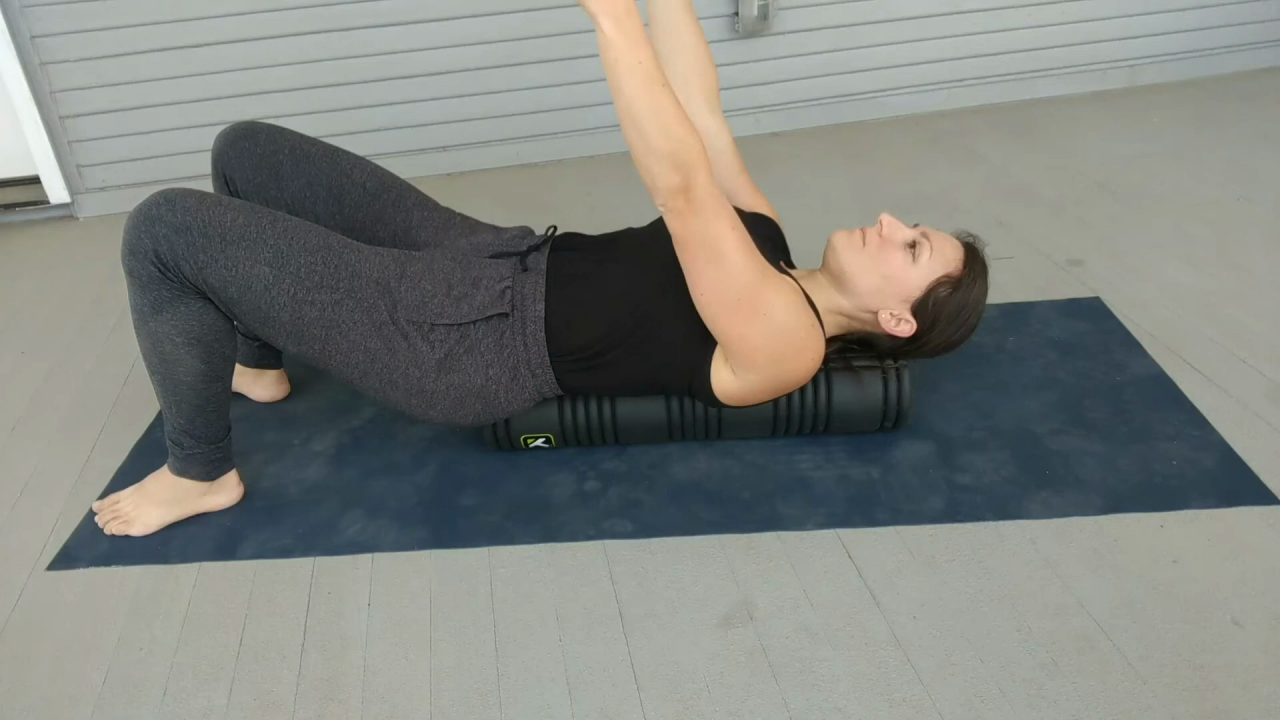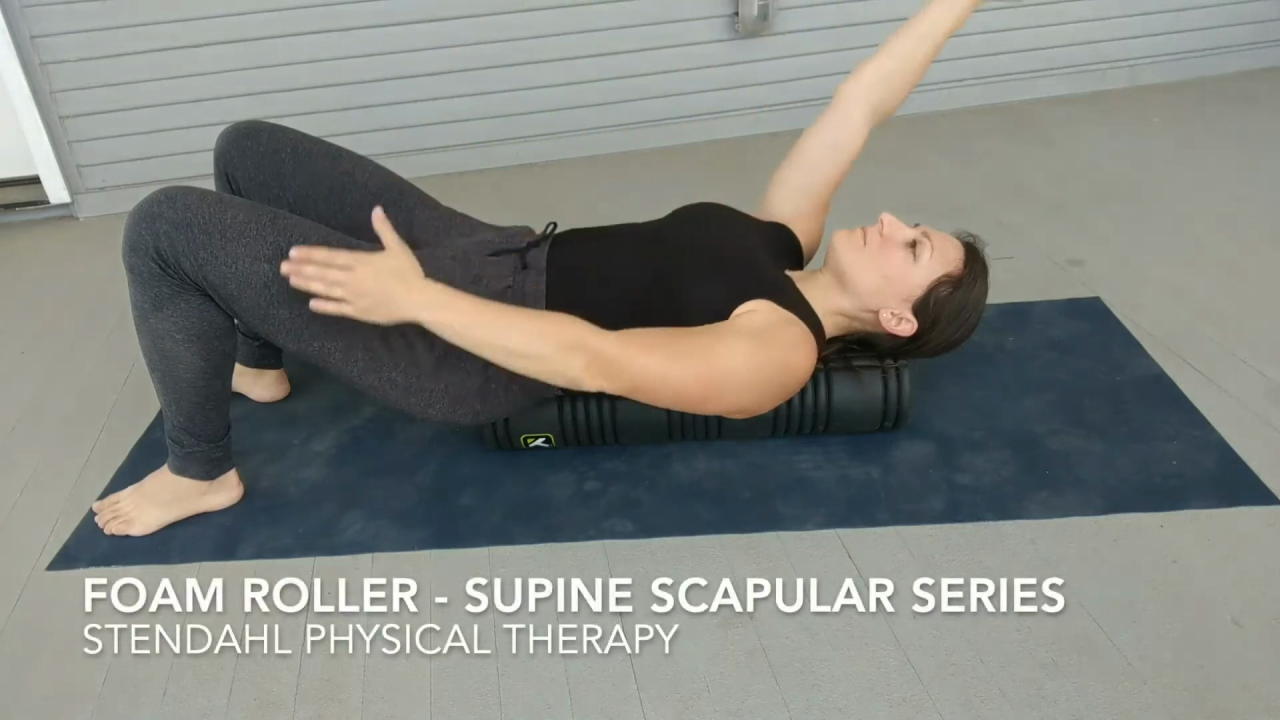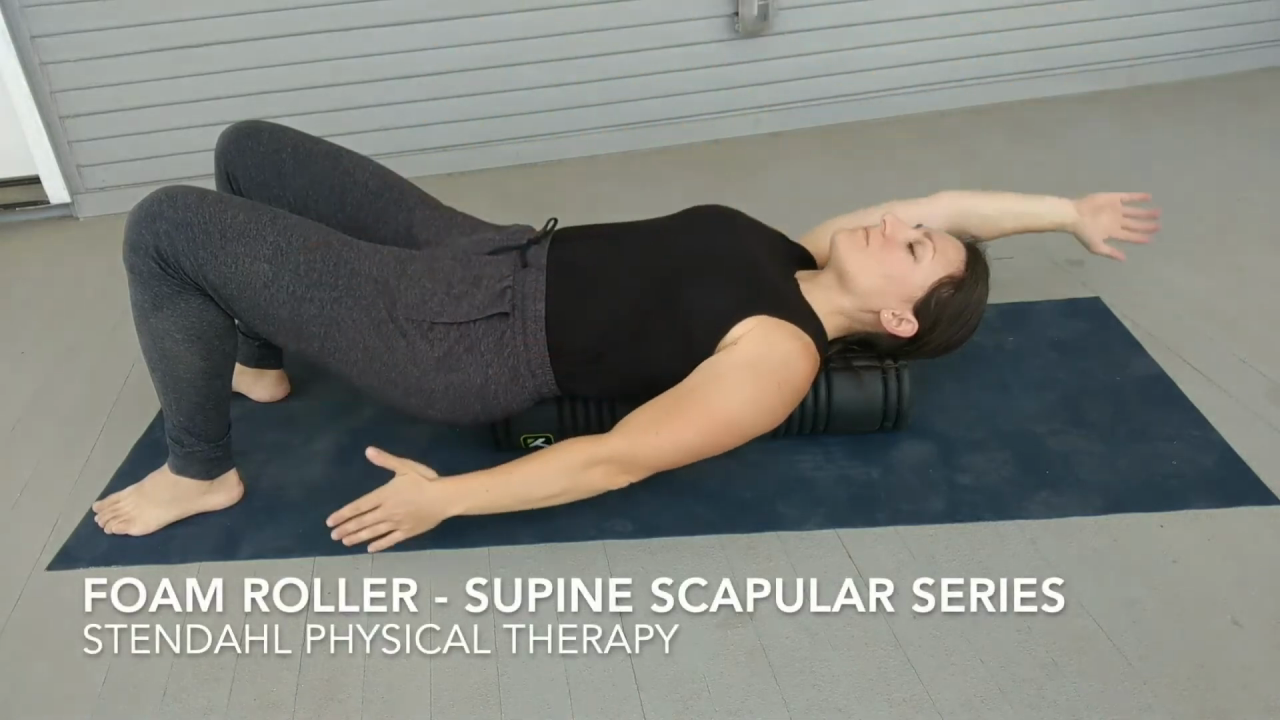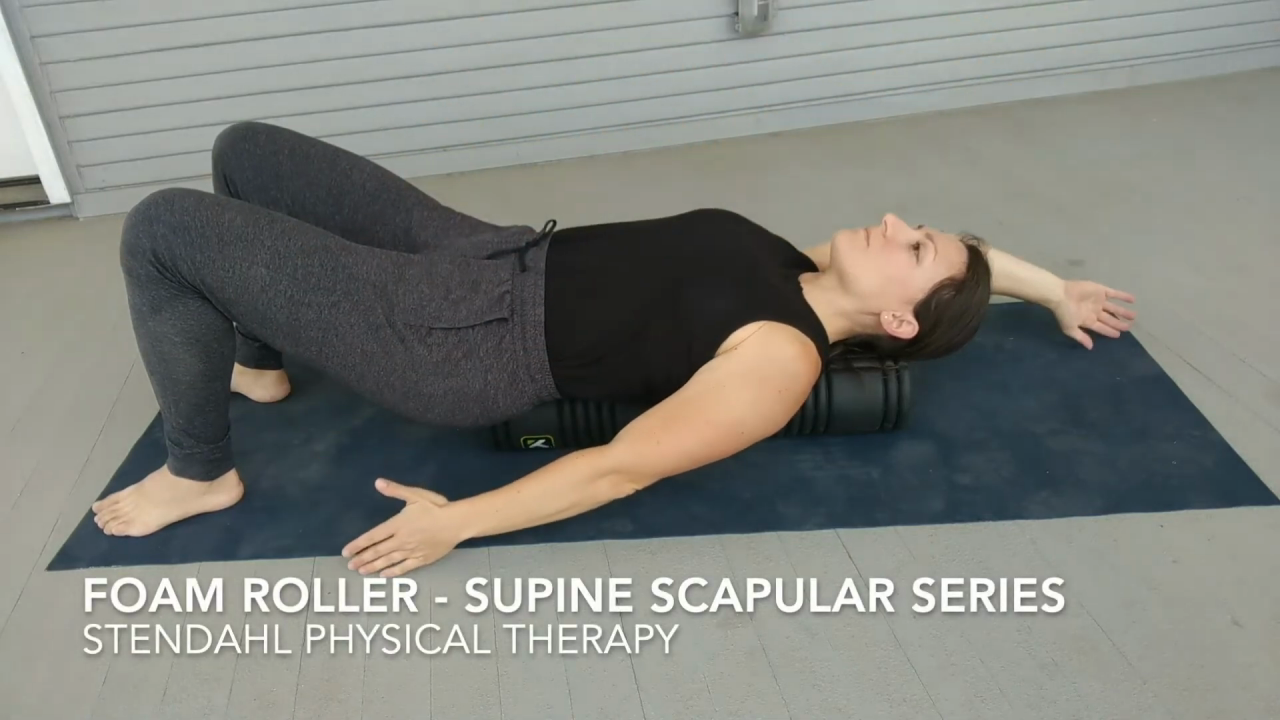
dt=0.5s
person 1, frame 1
left shoulder: (785, 339)
right shoulder: (762, 235)
left elbow: (680, 186)
right elbow: (700, 119)
left hip: (468, 343)
right hip: (493, 263)
left knee: (162, 229)
right knee: (243, 149)
left ankle: (199, 475)
right ankle: (254, 361)
person 1, frame 2
left shoulder: (779, 352)
right shoulder: (787, 247)
left elbow: (597, 360)
right elbow: (855, 116)
left wrist: (420, 299)
left hip: (463, 348)
right hip: (493, 274)
left knee: (163, 226)
right knee: (248, 149)
left ankle: (201, 474)
right ankle: (256, 361)
person 1, frame 3
left shoulder: (780, 358)
right shoulder: (805, 264)
left elbow: (614, 460)
right elbow: (939, 200)
left wrist: (441, 496)
left hip: (469, 342)
right hip: (498, 259)
left knee: (165, 226)
right knee: (246, 150)
left ankle: (200, 473)
right ankle: (254, 358)
person 1, frame 4
left shoulder: (780, 362)
right shoulder: (809, 273)
left elbow: (623, 466)
right elbow: (958, 244)
left wrist: (456, 522)
left hip: (469, 348)
right hip: (499, 257)
left knee: (162, 228)
right knee: (247, 151)
left ankle: (199, 473)
right ankle: (255, 358)
